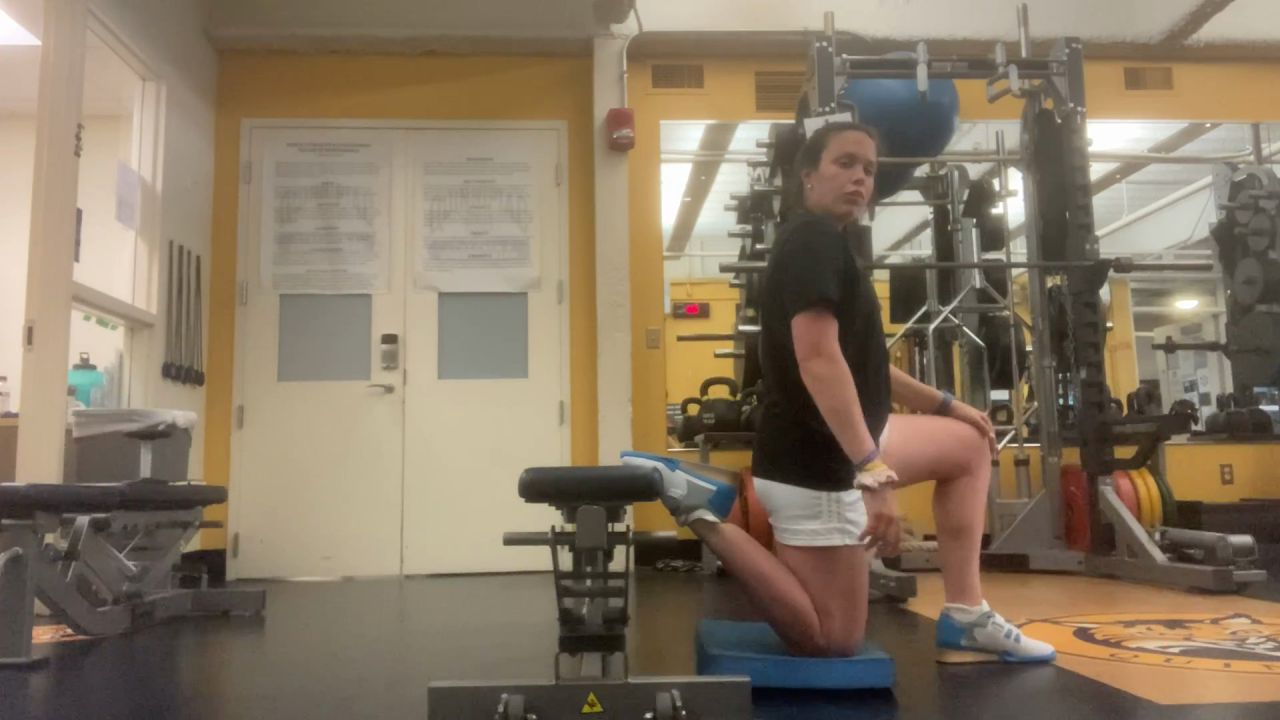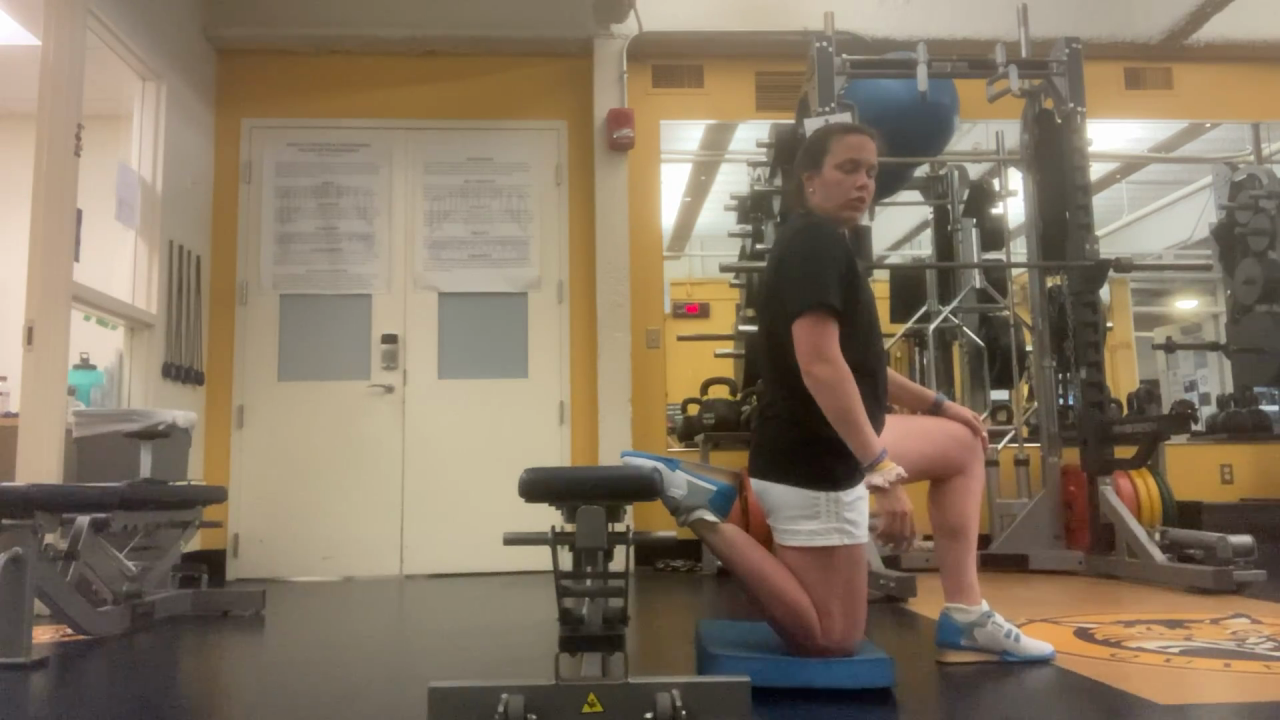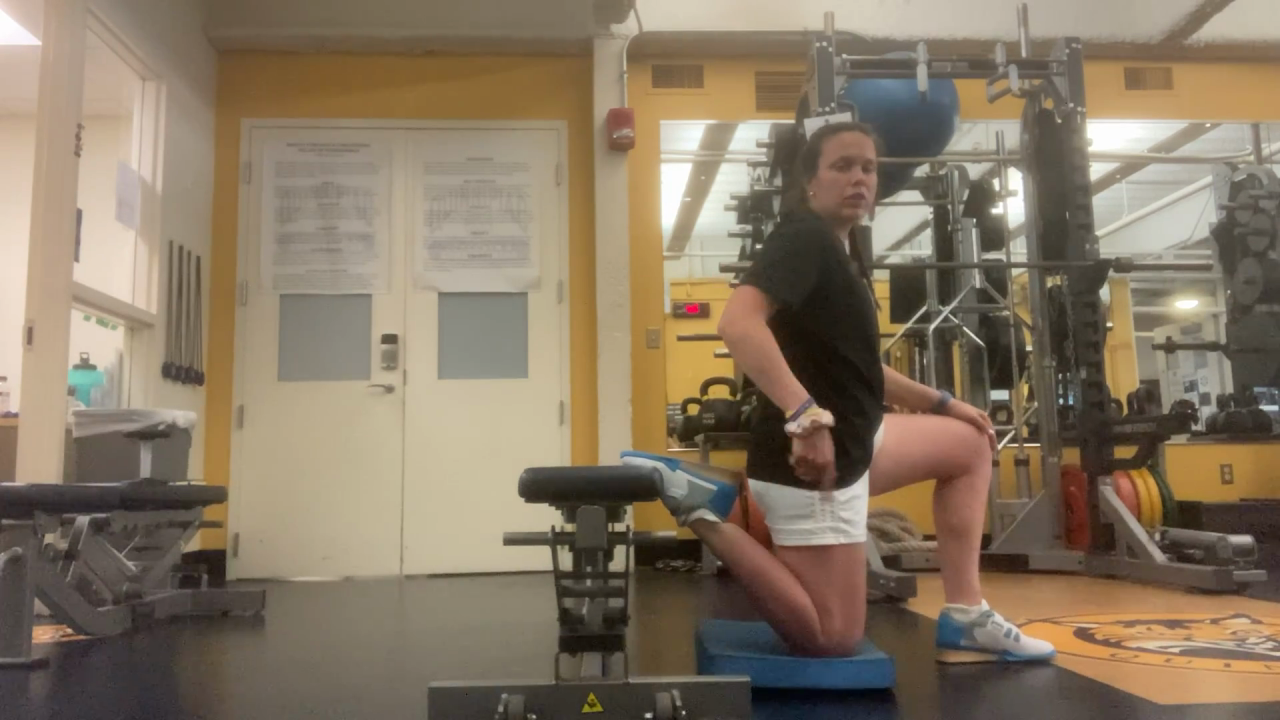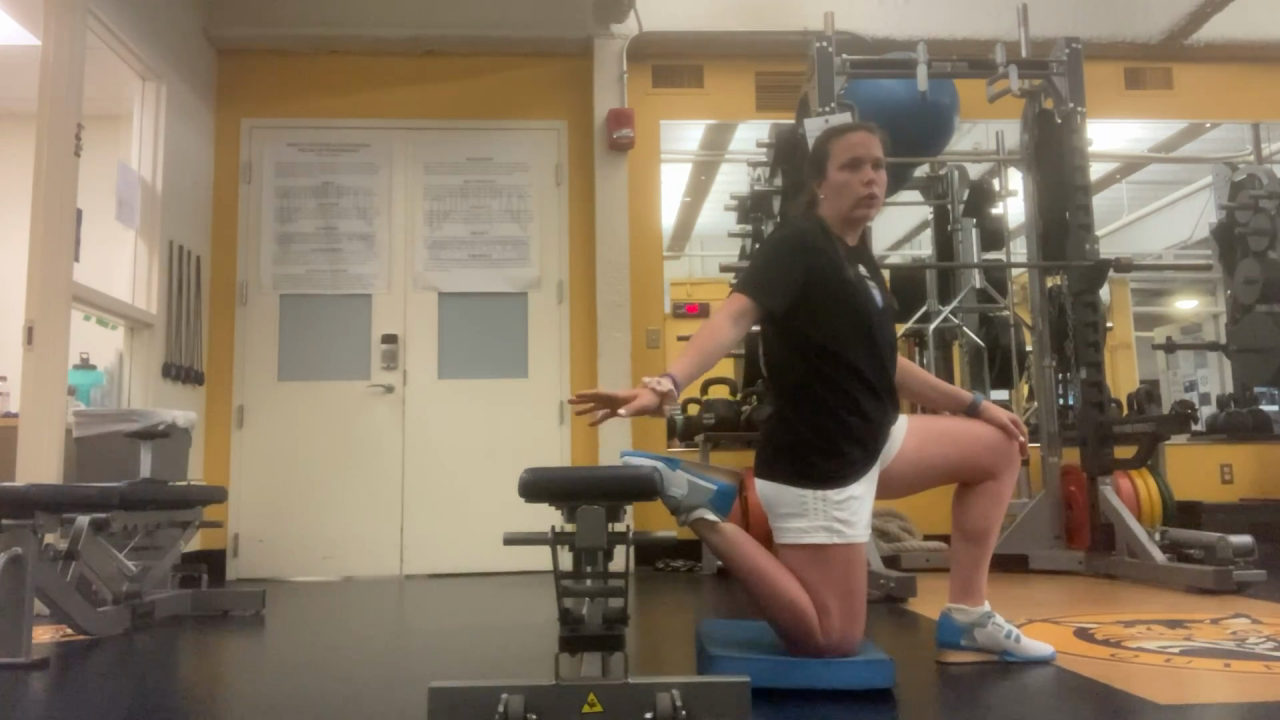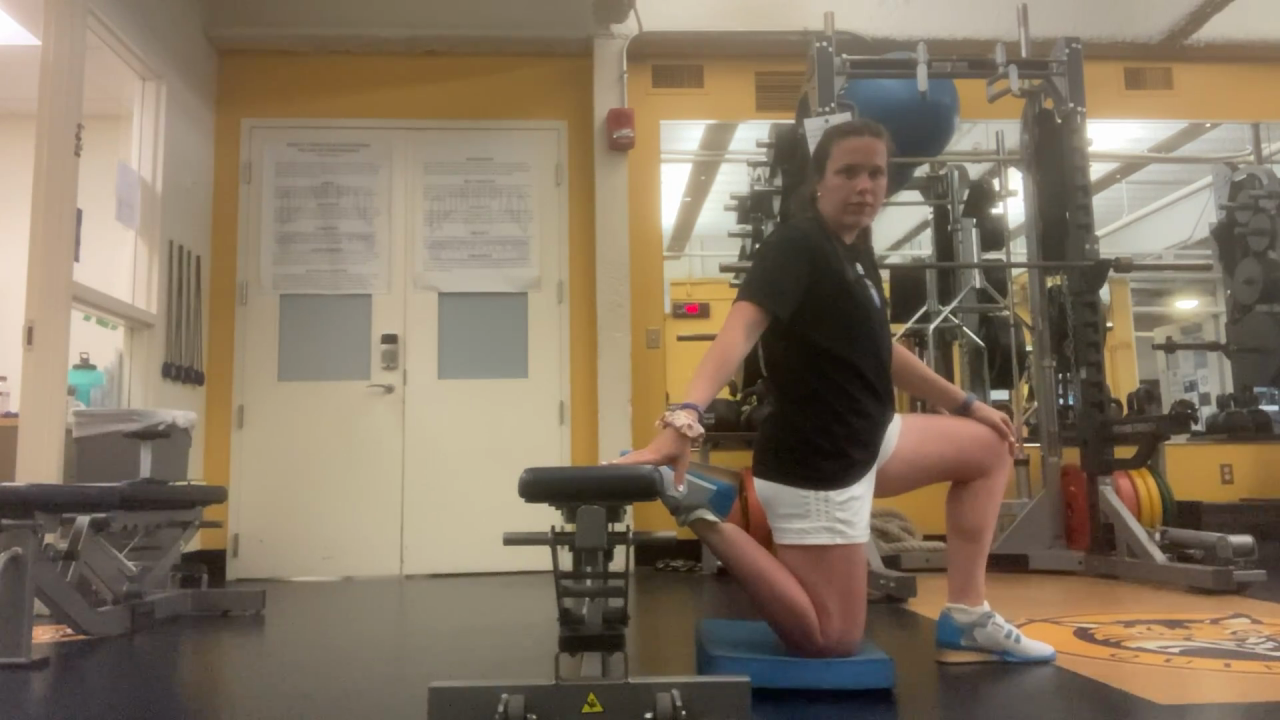
dt=1s
person 1, frame 1
left shoulder: (827, 244)
right shoulder: (815, 239)
left elbow: (860, 360)
right elbow: (818, 361)
left wrist: (944, 403)
right wrist: (874, 475)
left hip: (837, 441)
right hip: (813, 458)
left knee: (970, 443)
right knee: (831, 639)
left ankle: (966, 616)
right ankle: (704, 512)
person 1, frame 2
left shoulder: (823, 245)
right shoulder: (816, 242)
left elbow: (856, 363)
right elbow: (819, 363)
left wrist: (938, 404)
right wrist: (884, 473)
left hip: (829, 446)
right hip: (810, 460)
left knee: (963, 443)
right knee: (832, 639)
left ankle: (965, 616)
right ankle: (706, 512)
person 1, frame 3
left shoulder: (841, 251)
right shoulder: (802, 239)
right elbow: (739, 320)
left wrist: (941, 403)
right wrist: (807, 416)
left hip: (850, 440)
right hip: (807, 456)
left knee: (969, 444)
right knee: (832, 639)
left ankle: (964, 616)
right ankle: (705, 513)
person 1, frame 4
left shoulder: (861, 256)
right shoulder: (797, 245)
left elbow: (882, 362)
right elbow: (733, 319)
left wrist: (972, 405)
right wrist: (664, 386)
left hip: (870, 440)
right hip: (813, 461)
left knee: (998, 447)
right knee: (830, 641)
left ankle: (965, 618)
right ankle: (704, 515)
person 1, frame 5
left shoulder: (854, 247)
right shoulder: (796, 245)
left elbow: (878, 349)
right elbow: (739, 332)
left wrist: (966, 404)
right wrist: (685, 419)
left hip: (865, 441)
right hip: (810, 461)
left knee: (989, 447)
right knee: (832, 640)
left ankle: (966, 617)
right ankle: (703, 512)
